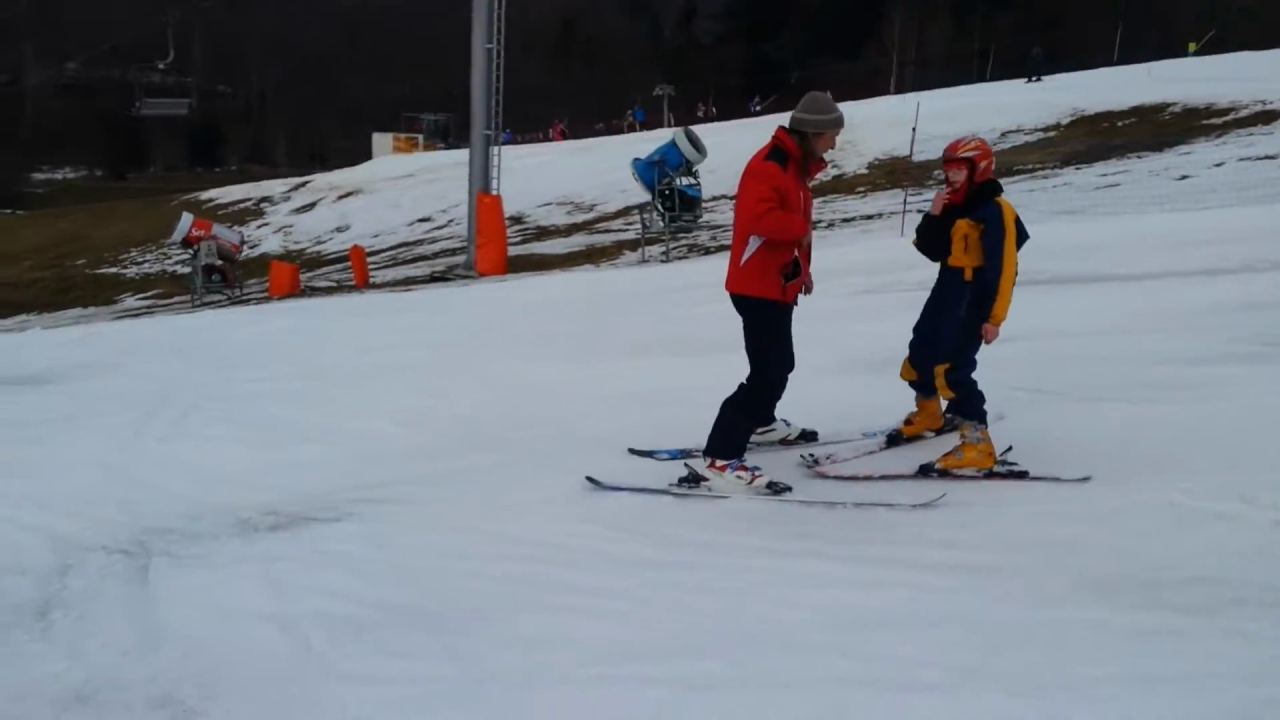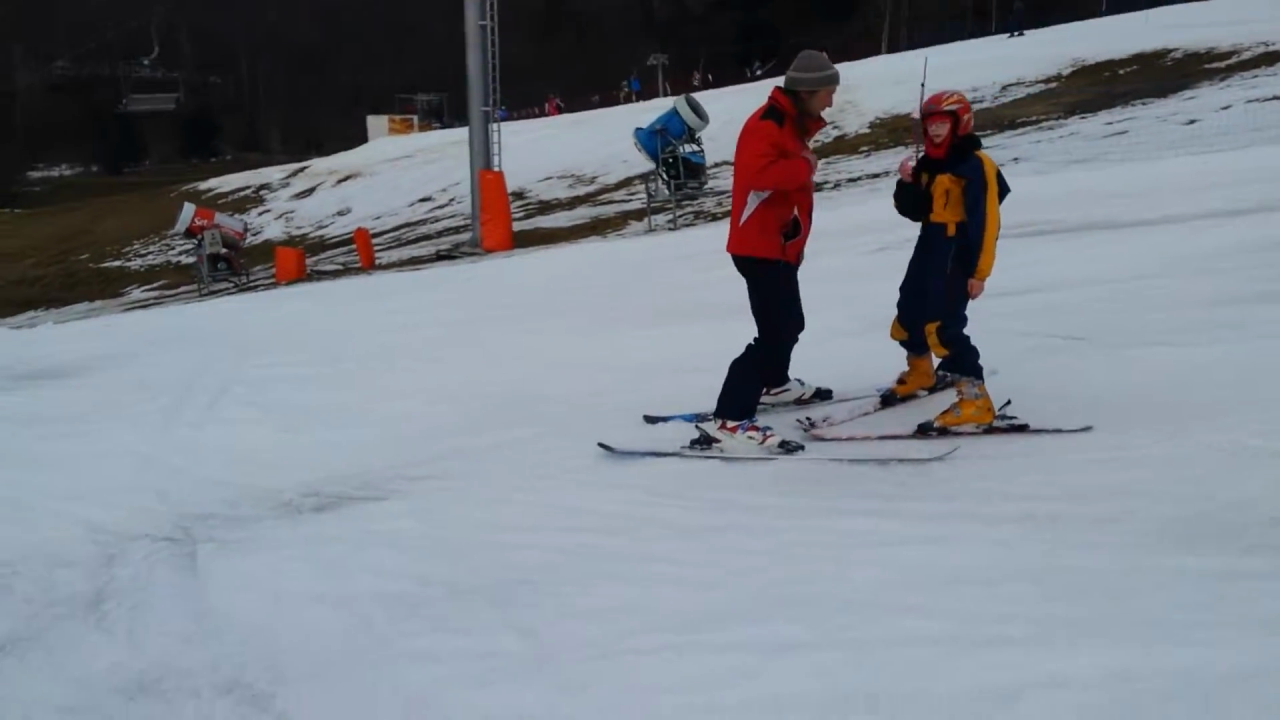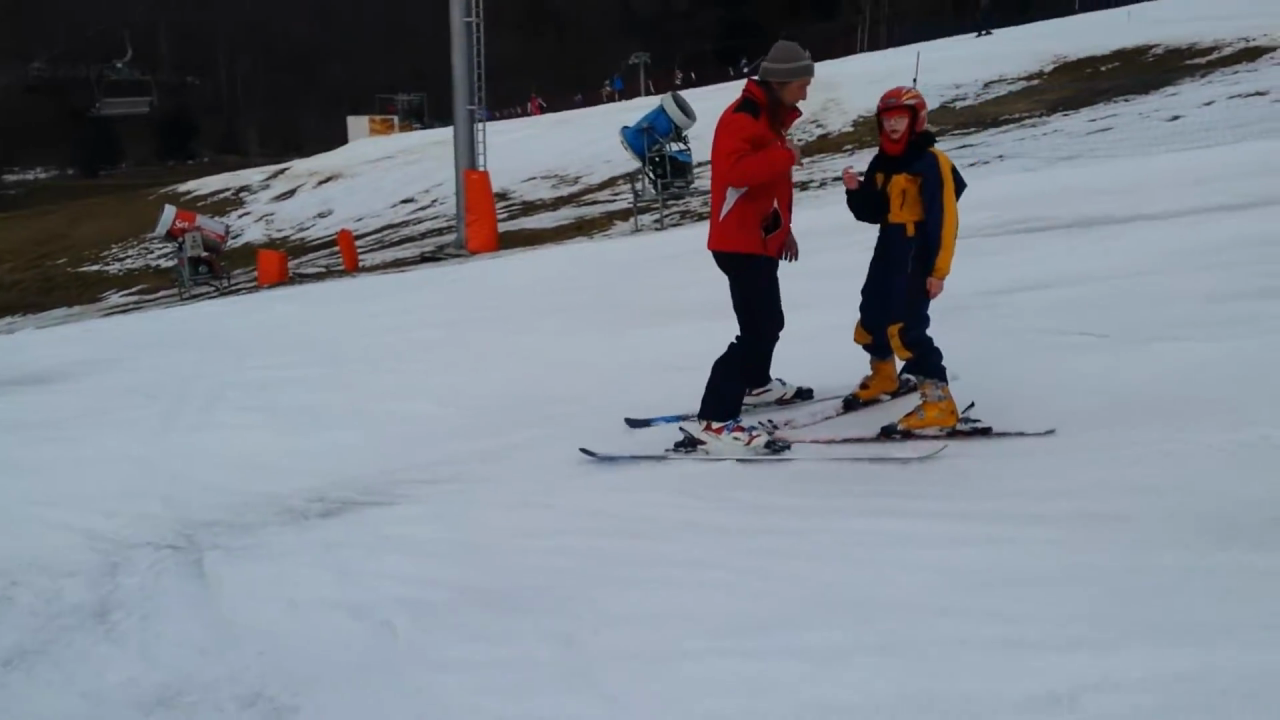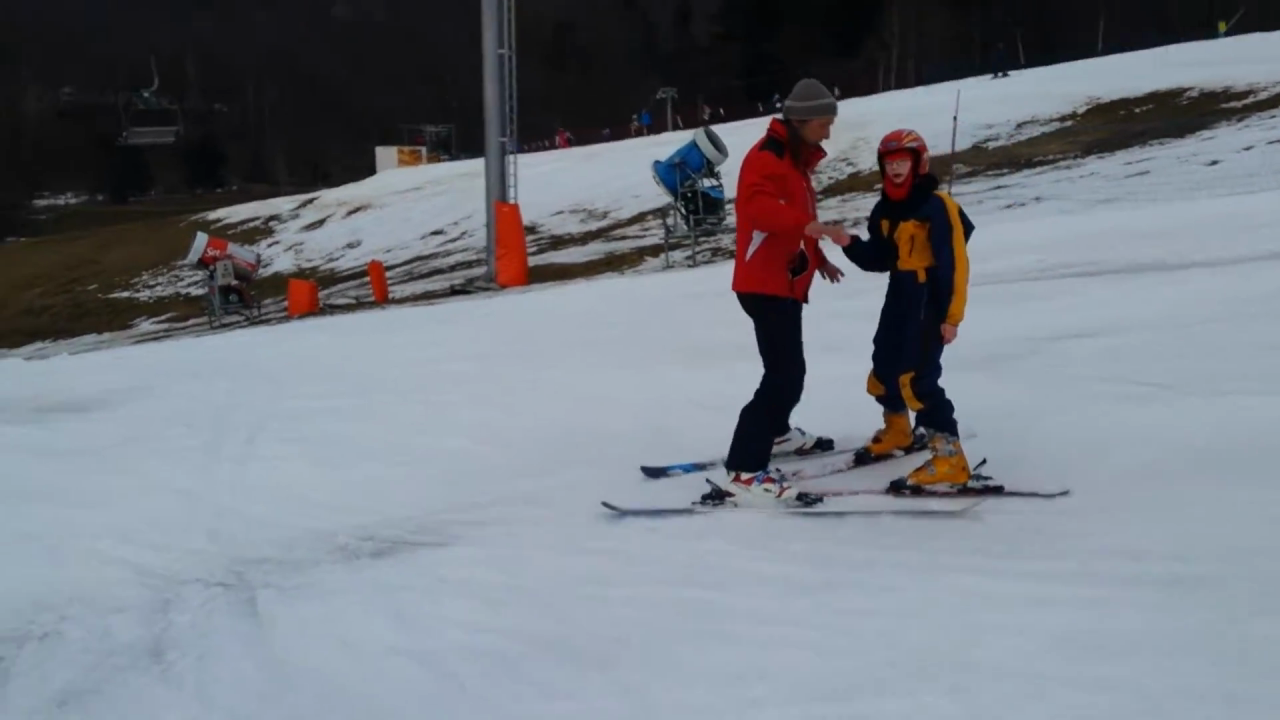
dt=0.2s
person 1, frame 1
left shoulder: (793, 165)
right shoulder: (771, 164)
right elbow: (757, 218)
left wrist: (800, 269)
right wrist: (801, 226)
left hip: (776, 284)
right hip: (760, 286)
left knee: (778, 363)
right knee: (768, 373)
left ankle: (761, 423)
person 1, frame 2
left shoulder: (793, 123)
right shoulder: (768, 123)
right elbow: (759, 175)
left wrist: (797, 237)
right wrist: (804, 164)
left hip: (779, 244)
right hip: (761, 246)
left knee: (789, 323)
right knee: (776, 332)
left ankle: (774, 384)
person 1, frame 3
left shoulder: (767, 118)
right shoulder: (742, 117)
right elbow: (737, 169)
left wrist: (783, 229)
right wrist: (785, 155)
left hip: (760, 240)
right hip: (741, 241)
left knee: (768, 322)
right knee: (759, 331)
left ankle: (754, 384)
person 1, frame 4
left shoulder: (794, 157)
right shoulder: (768, 155)
right elbow: (752, 205)
left wrist: (817, 256)
right wrist: (806, 226)
left hip: (783, 282)
right hip: (766, 284)
left knee: (786, 367)
right knee: (785, 377)
left ankle: (776, 432)
person 2, frame 1
left shoulder: (995, 211)
right shoulder: (952, 206)
left elbow: (1003, 268)
right elbow: (934, 252)
left wrist: (994, 316)
right wrist: (933, 218)
left hip: (973, 297)
right hip: (945, 290)
left knee: (950, 368)
right knee: (919, 355)
left ankle: (978, 445)
right ankle: (929, 414)
person 2, frame 2
left shoulder: (975, 165)
right shoulder: (928, 163)
left elbow: (986, 223)
right elbow: (915, 212)
left wrist: (979, 271)
right wrist: (905, 184)
left hip: (958, 252)
right hip: (928, 247)
left knee: (941, 324)
right knee: (908, 313)
left ankle: (975, 399)
right ankle: (921, 372)
person 2, frame 3
left shoulder: (931, 162)
right shoulder: (881, 163)
left elbow: (944, 220)
right elbow: (873, 213)
left wrist: (939, 269)
right wrist: (854, 191)
left hip: (918, 251)
right hip: (888, 248)
left knee: (904, 326)
right knee: (871, 316)
left ankle: (939, 403)
right ankle: (884, 376)
person 2, frame 4
left shoulder: (937, 206)
right shoulder: (884, 209)
left elbow: (955, 264)
right elbow: (879, 259)
left wrist: (952, 315)
right wrist: (851, 245)
left hip: (930, 298)
right hip: (899, 295)
left knee: (915, 376)
right knee: (884, 367)
right ankle: (898, 431)
